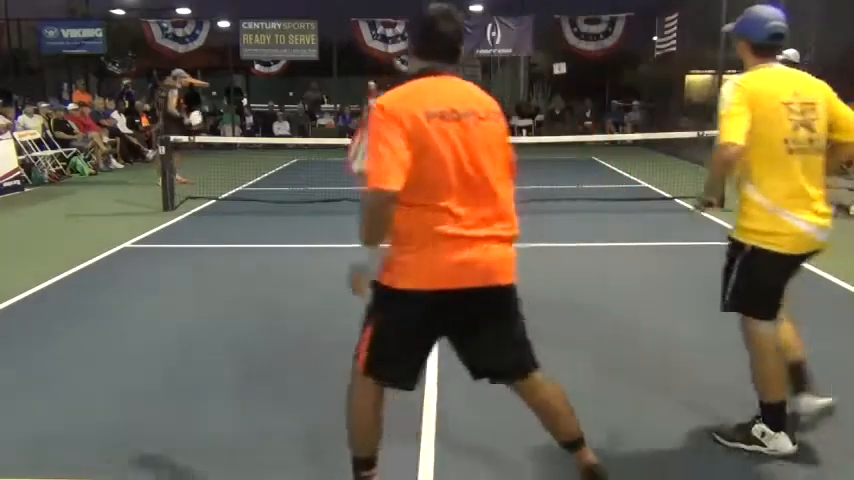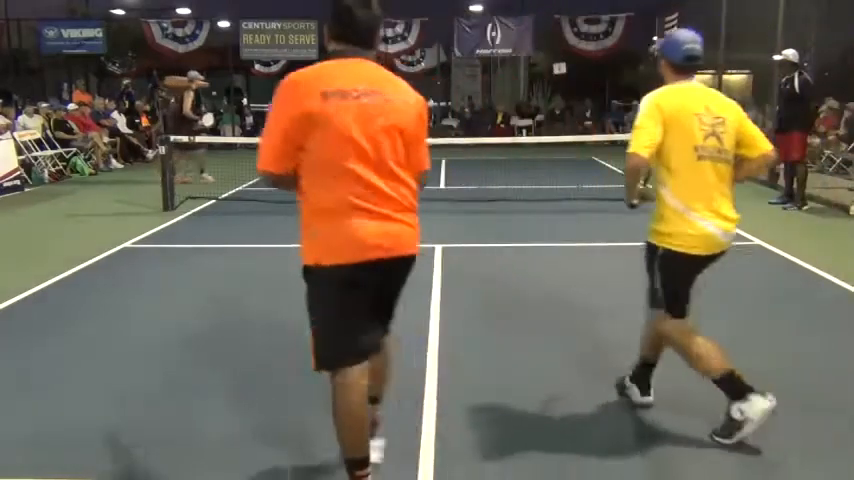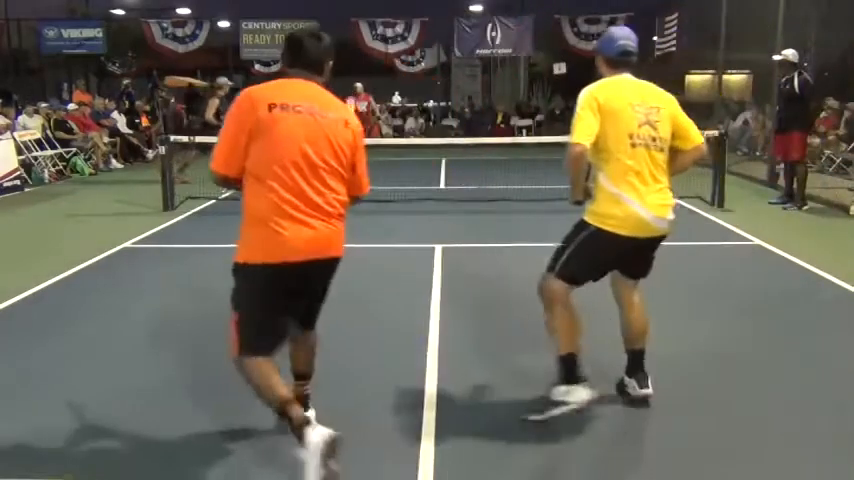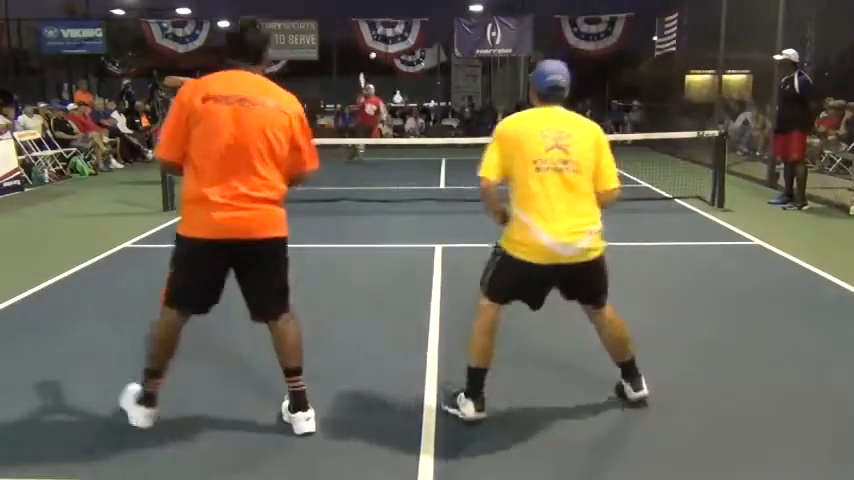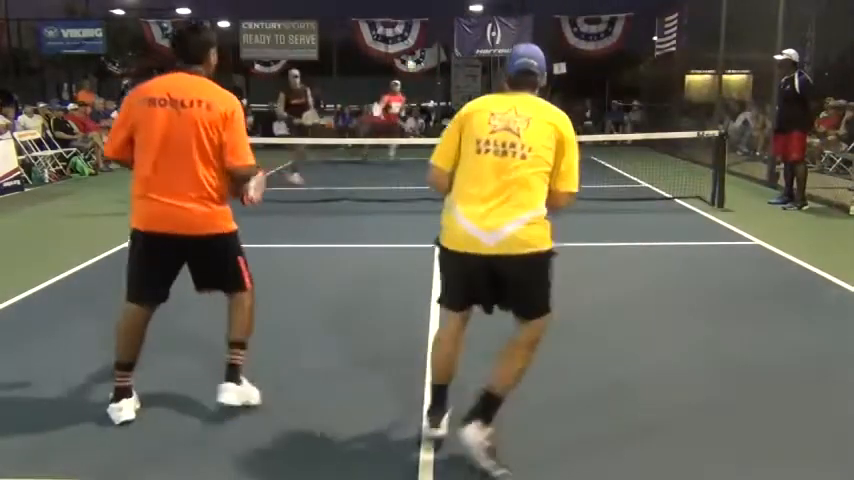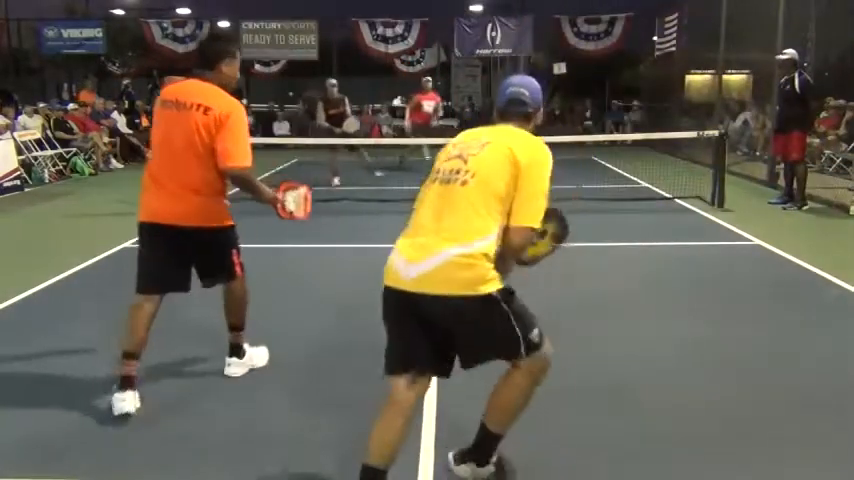
dt=0.3s
person 1, frame 1
left shoulder: (395, 106)
right shoulder: (489, 107)
left elbow: (380, 197)
left wrist: (366, 257)
left hip: (418, 273)
right hip: (491, 268)
left knee: (367, 378)
right knee: (524, 375)
person 1, frame 2
left shoulder: (300, 86)
right shoulder: (408, 95)
left elbow: (275, 173)
right elbow: (417, 172)
left hip: (337, 246)
right hip: (398, 240)
left knee: (345, 365)
right knee: (373, 338)
right ankle: (369, 429)
person 1, frame 3
left shoulder: (253, 99)
right shoulder: (346, 116)
left elbow: (224, 175)
right elbow: (355, 190)
left hip: (268, 247)
right hip: (324, 245)
left knee: (253, 354)
right knee: (300, 325)
left ankle: (309, 431)
right ankle: (303, 408)
person 1, frame 4
left shoulder: (194, 92)
right shoulder: (287, 103)
left elbow: (168, 161)
right elbow: (301, 172)
left hip: (205, 225)
right hip: (265, 227)
left knee: (175, 311)
right knee: (280, 315)
left ankle: (147, 400)
right ankle: (299, 406)
person 1, frame 5
left shoulder: (140, 96)
right shoulder: (224, 102)
left elbow: (115, 155)
right elbow: (239, 171)
right wrist: (243, 187)
left hip: (150, 220)
right hip: (207, 220)
left knee: (138, 305)
right knee: (241, 291)
left ankle: (122, 394)
right ankle: (234, 380)
person 1, frame 6
left shoulder: (166, 95)
right shoulder: (227, 108)
right elbow: (236, 171)
right wrist: (265, 194)
left hip: (156, 212)
right hip: (205, 216)
left knee: (147, 296)
right knee: (234, 278)
left ankle: (126, 384)
right ankle: (237, 353)
person 2, frame 1
left shoulder: (742, 87)
right shoulder: (814, 87)
left elbow: (730, 150)
left wrist: (710, 190)
left hip: (766, 230)
right hip: (812, 227)
left knee: (757, 324)
right knee: (767, 314)
left ankle: (773, 428)
right ankle: (806, 392)
person 2, frame 2
left shoulder: (658, 100)
right shoulder: (726, 104)
left elbow: (637, 159)
right elbow: (764, 156)
left wrist: (631, 191)
right wrist: (720, 181)
left hip: (680, 233)
right hip: (719, 228)
left knee: (672, 328)
right knee: (667, 307)
left ankle: (746, 400)
right ankle: (639, 383)
person 2, frame 3
left shoulder: (595, 94)
right shoulder: (663, 97)
left elbow: (579, 151)
right elbow: (697, 147)
left wrist: (578, 190)
left hip: (614, 217)
right hip: (656, 217)
left knee: (553, 289)
right knee: (626, 289)
left ankle: (572, 383)
right ankle: (637, 378)
person 2, frame 4
left shoulder: (510, 126)
right shoulder: (590, 129)
left elbow: (487, 185)
right elbow: (609, 194)
left wrist: (502, 217)
left hip: (527, 244)
right hip: (582, 243)
left knee: (489, 306)
right knee: (600, 309)
left ankle: (472, 397)
right ankle: (633, 382)
person 2, frame 5
left shoulder: (473, 109)
right shoulder: (556, 119)
left elbow: (437, 176)
right elbow: (564, 196)
left hip: (461, 236)
right hip: (522, 242)
left knee: (454, 319)
right knee: (532, 330)
left ankle: (437, 414)
right ankle: (477, 425)
person 2, frame 6
left shoulder: (459, 140)
right shoulder: (533, 149)
right elbow: (520, 235)
right wrist: (502, 262)
left hip: (400, 276)
right hip: (464, 279)
left knee: (406, 387)
right knee: (535, 359)
person 3, frame 1
left shoulder: (803, 80)
right shoulder: (786, 80)
left elbow: (810, 104)
left wrist: (805, 124)
right wrist: (779, 124)
left hip: (797, 127)
right hip: (786, 126)
left knee: (798, 162)
right knee: (787, 161)
left ankle: (801, 198)
right ankle: (788, 194)
person 3, frame 2
left shoulder: (803, 80)
right shoulder: (784, 81)
left elbow: (809, 105)
left wrist: (807, 125)
right wrist: (777, 125)
left hip: (797, 127)
right hip: (784, 126)
left knee: (798, 161)
right knee: (786, 160)
left ankle: (800, 199)
right ankle: (788, 194)
person 3, frame 3
left shoulder: (803, 80)
right shoulder: (784, 81)
left elbow: (809, 104)
left wrist: (807, 125)
right wrist: (778, 124)
left hip: (797, 127)
right hip: (784, 126)
left knee: (798, 161)
right knee: (786, 161)
left ankle: (800, 199)
right ankle: (788, 194)
person 3, frame 4
left shoulder: (802, 80)
right shoulder: (784, 81)
left elbow: (809, 104)
left wrist: (807, 124)
right wrist: (777, 124)
left hip: (797, 127)
right hip: (784, 126)
left knee: (798, 161)
right knee: (786, 161)
left ankle: (801, 199)
right ankle: (788, 194)
person 3, frame 5
left shoulder: (803, 80)
right shoulder: (784, 81)
left elbow: (809, 105)
left wrist: (806, 125)
right wrist: (777, 124)
left hip: (797, 127)
right hip: (784, 126)
left knee: (797, 160)
right knee: (786, 160)
left ankle: (801, 199)
right ankle: (788, 194)
person 3, frame 6
left shoulder: (803, 80)
right shoulder: (783, 81)
left elbow: (809, 105)
left wrist: (806, 124)
right wrist: (778, 124)
left hip: (797, 127)
right hip: (784, 126)
left knee: (798, 160)
right knee: (786, 160)
left ankle: (801, 199)
right ankle: (788, 194)
